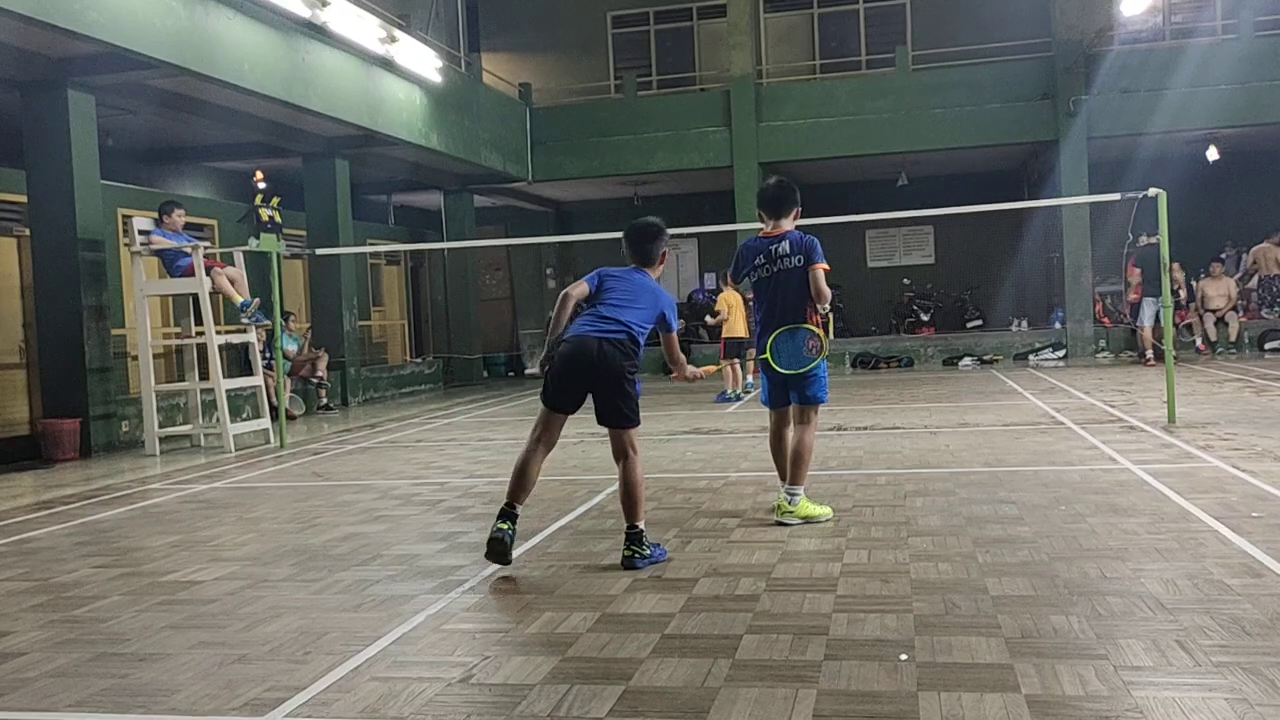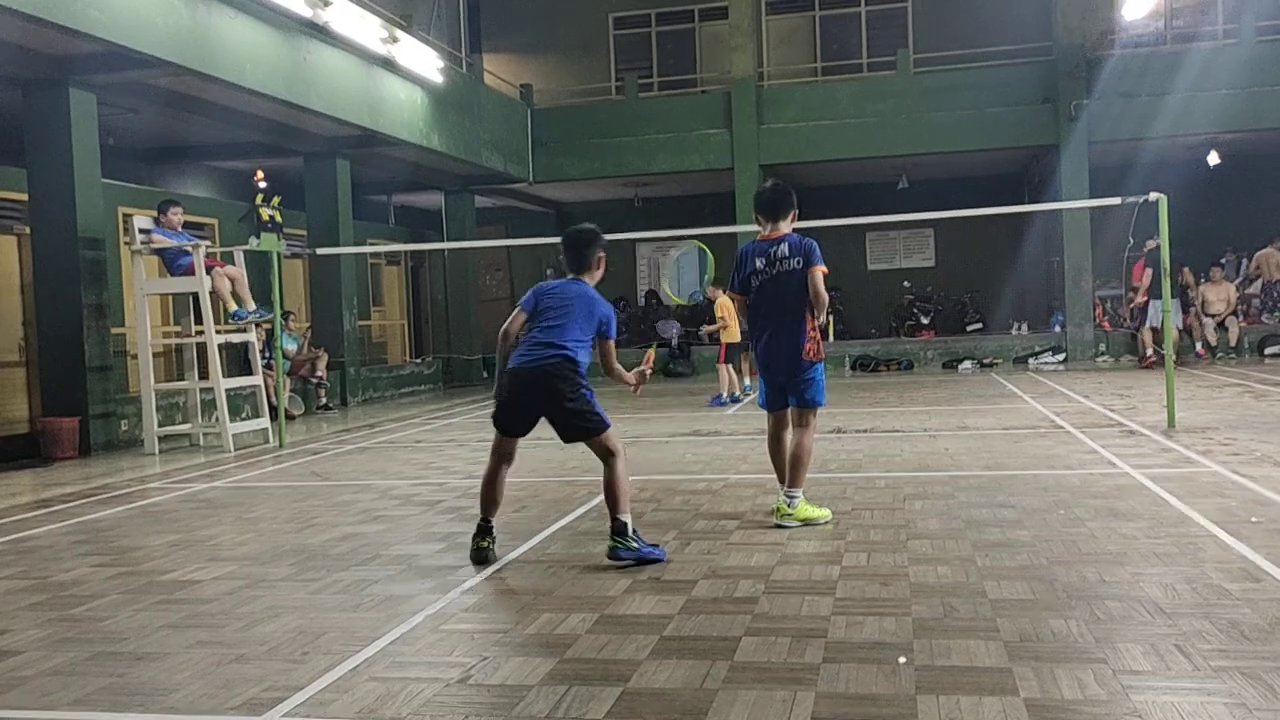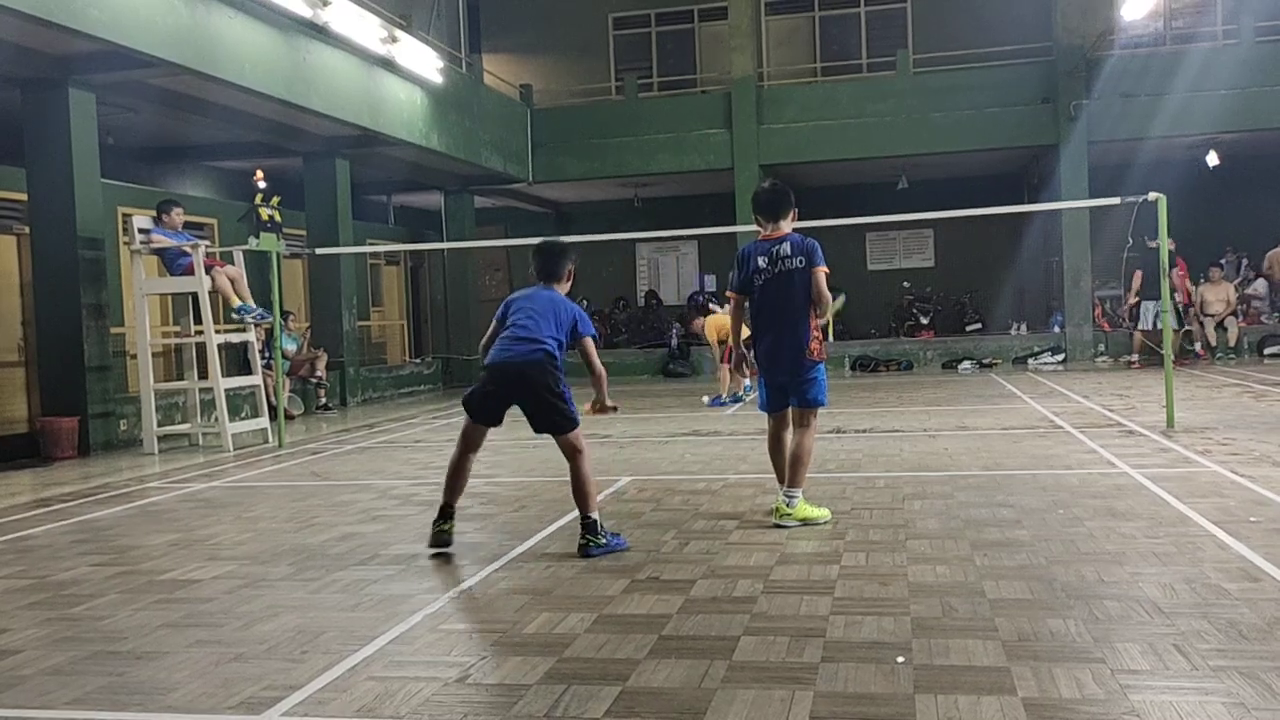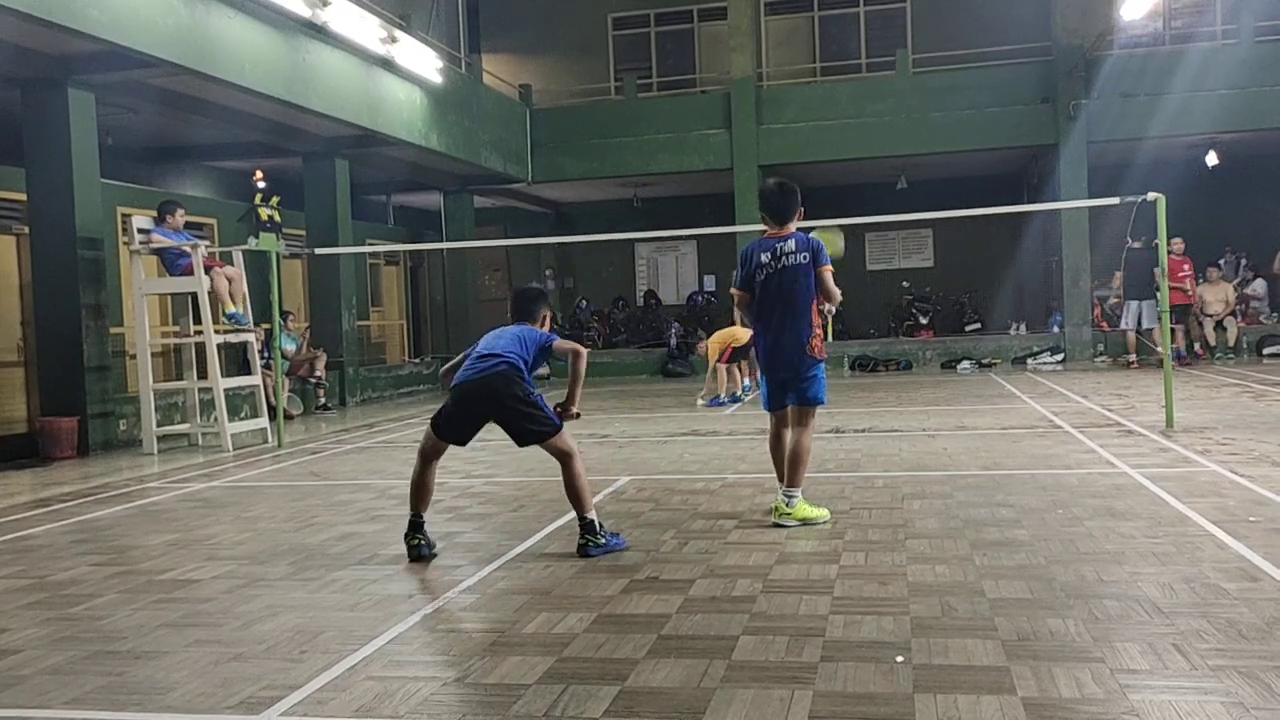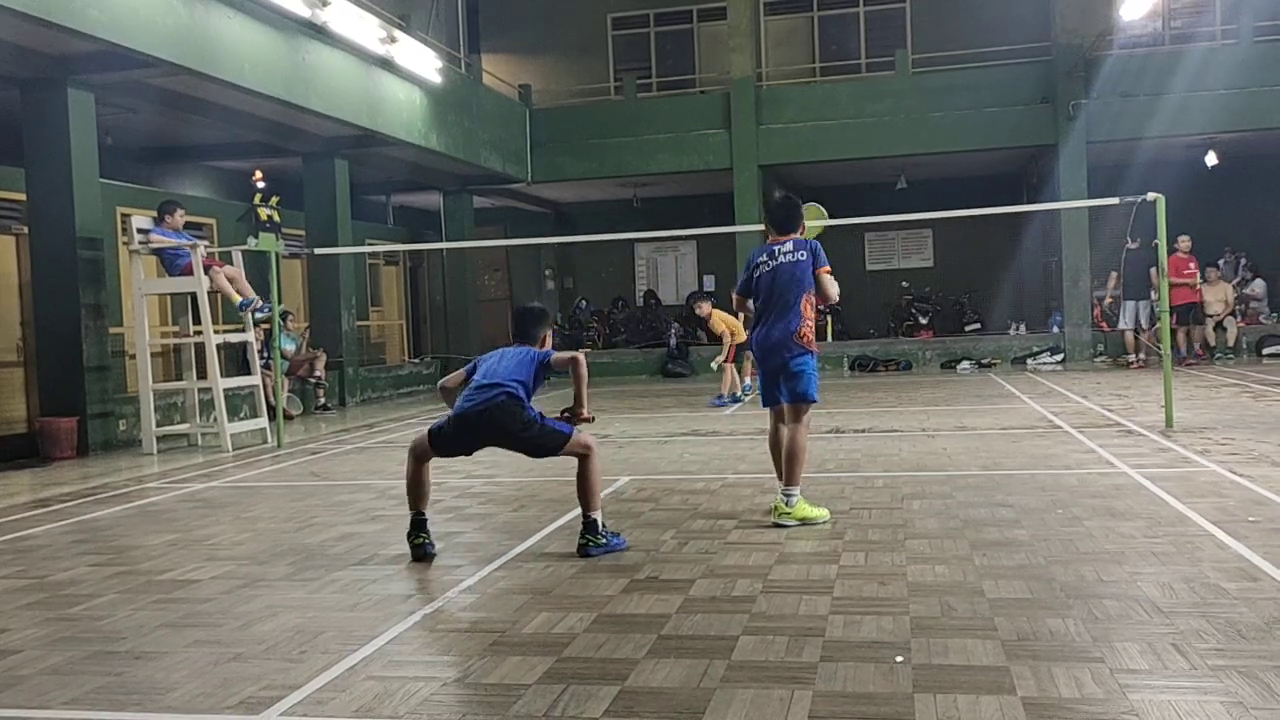
dt=0.4s
person 1, frame 1
left shoulder: (748, 249)
right shoulder: (807, 244)
left elbow: (732, 283)
right elbow: (820, 293)
right wrist: (826, 301)
left hip: (768, 348)
left knee: (779, 419)
right knee: (805, 420)
left ankle: (788, 493)
right ankle: (793, 501)
person 1, frame 2
left shoulder: (746, 254)
right shoulder: (805, 246)
left elbow: (740, 306)
right elbow: (818, 295)
right wrist: (820, 315)
left hip: (766, 352)
right hip: (802, 348)
left knee: (777, 422)
right knee: (803, 423)
left ankle: (787, 496)
right ankle: (792, 503)
person 1, frame 3
left shoulder: (747, 254)
right shoulder: (808, 246)
left elbow: (737, 307)
right elbow: (821, 294)
left wrist: (737, 348)
right wrist: (823, 316)
left hip: (767, 353)
right hip: (804, 349)
left knee: (778, 423)
right knee: (804, 423)
left ankle: (785, 496)
right ankle: (791, 503)
person 1, frame 4
left shoulder: (751, 252)
right shoulder: (812, 245)
left elbow: (742, 304)
right elbow: (830, 294)
right wrist: (834, 300)
left hip: (769, 350)
right hip: (805, 347)
left knee: (779, 422)
right knee: (802, 422)
left ankle: (785, 496)
right ankle: (791, 503)
person 1, frame 5
left shoulder: (756, 257)
right shoulder: (811, 248)
left elbow: (739, 304)
right elbow: (828, 295)
right wrist: (834, 287)
left hip: (763, 344)
right hip: (796, 341)
left knee: (778, 418)
right knee: (798, 418)
left ankle: (785, 495)
right ankle: (790, 503)
person 2, frame 1
left shoulder: (605, 274)
right shoulder: (663, 298)
left elbow: (568, 295)
right elbow: (674, 358)
left wrist: (552, 346)
right wrist: (687, 372)
left hip: (575, 348)
right hip: (616, 357)
left knee: (540, 441)
right knee: (627, 454)
left ankle: (507, 522)
right ankle: (636, 542)
person 2, frame 2
left shoulder: (542, 291)
right shoulder: (602, 308)
left elbow: (507, 332)
right elbow: (610, 368)
left wrist: (502, 380)
right wrist: (632, 378)
left hip: (520, 375)
right hip: (563, 378)
left knee: (501, 457)
right knee: (613, 454)
left ankle: (484, 536)
right ankle: (623, 536)
person 2, frame 3
left shoulder: (515, 299)
right shoulder: (574, 311)
left elbow: (485, 346)
right elbow: (595, 368)
right wrist: (602, 399)
left hip: (498, 369)
right hip: (541, 371)
left knee: (468, 446)
right knee: (576, 451)
left ankle: (444, 523)
right ankle: (592, 534)
person 2, frame 4
left shoulder: (491, 335)
right shoulder: (542, 337)
left elbow: (446, 373)
right elbow: (578, 352)
right wrist: (571, 402)
left hip: (465, 388)
right hip: (506, 385)
left knee: (427, 454)
right knee: (568, 453)
left ankle: (416, 535)
right ankle: (592, 533)
person 2, frame 5
left shoulder: (488, 357)
right shoulder: (540, 355)
left elbow: (445, 386)
right elbow: (576, 359)
right wrist: (580, 407)
left hip: (466, 416)
right hip: (509, 414)
left knee: (417, 452)
right knee: (587, 448)
left ankle: (418, 534)
right ankle: (593, 532)
